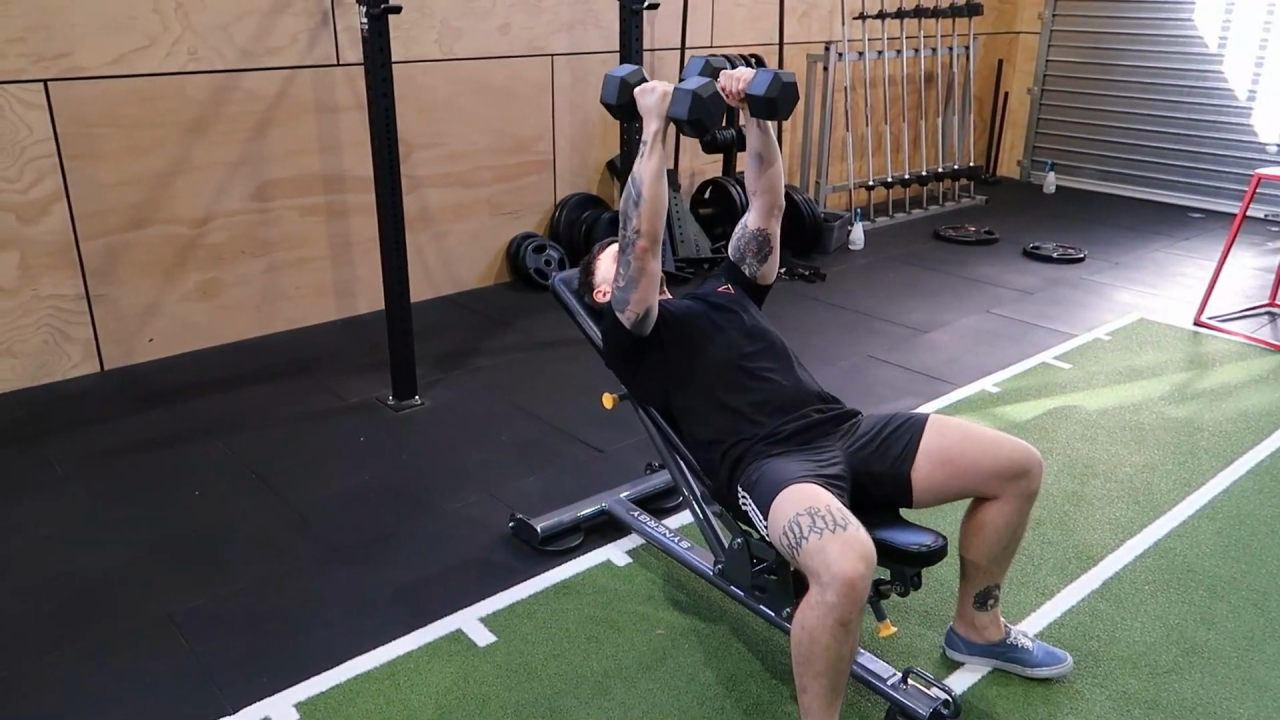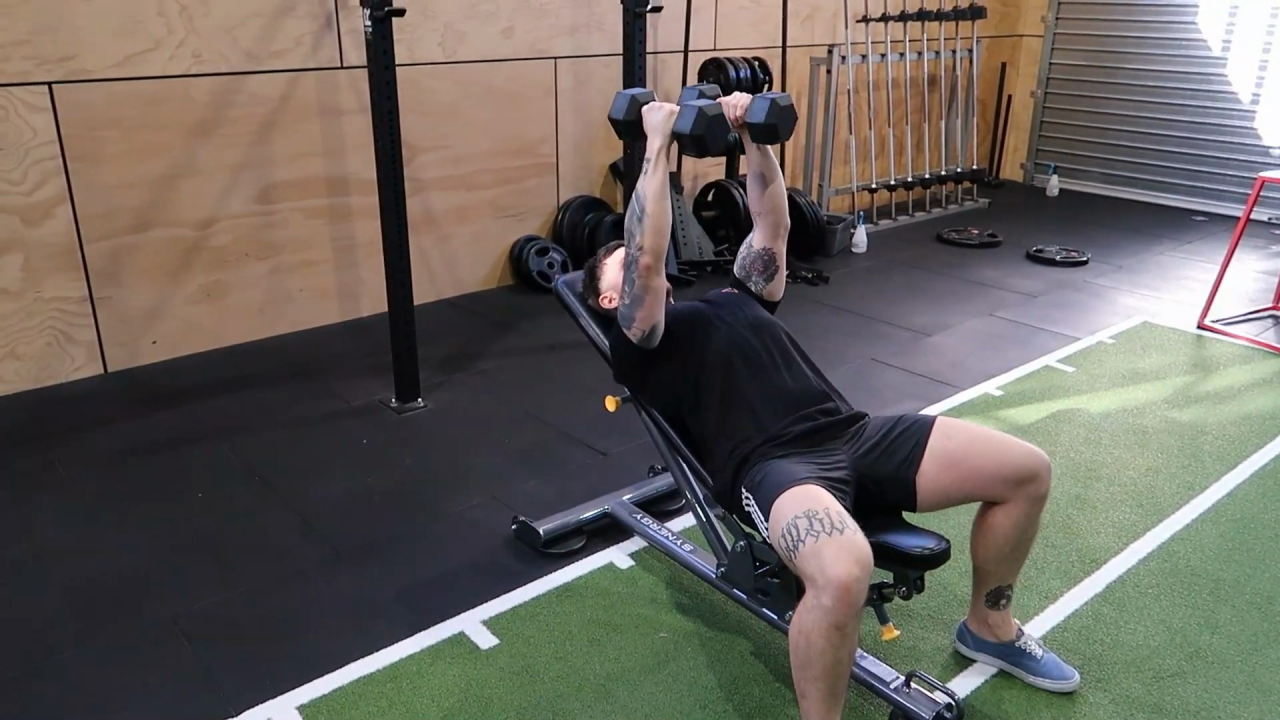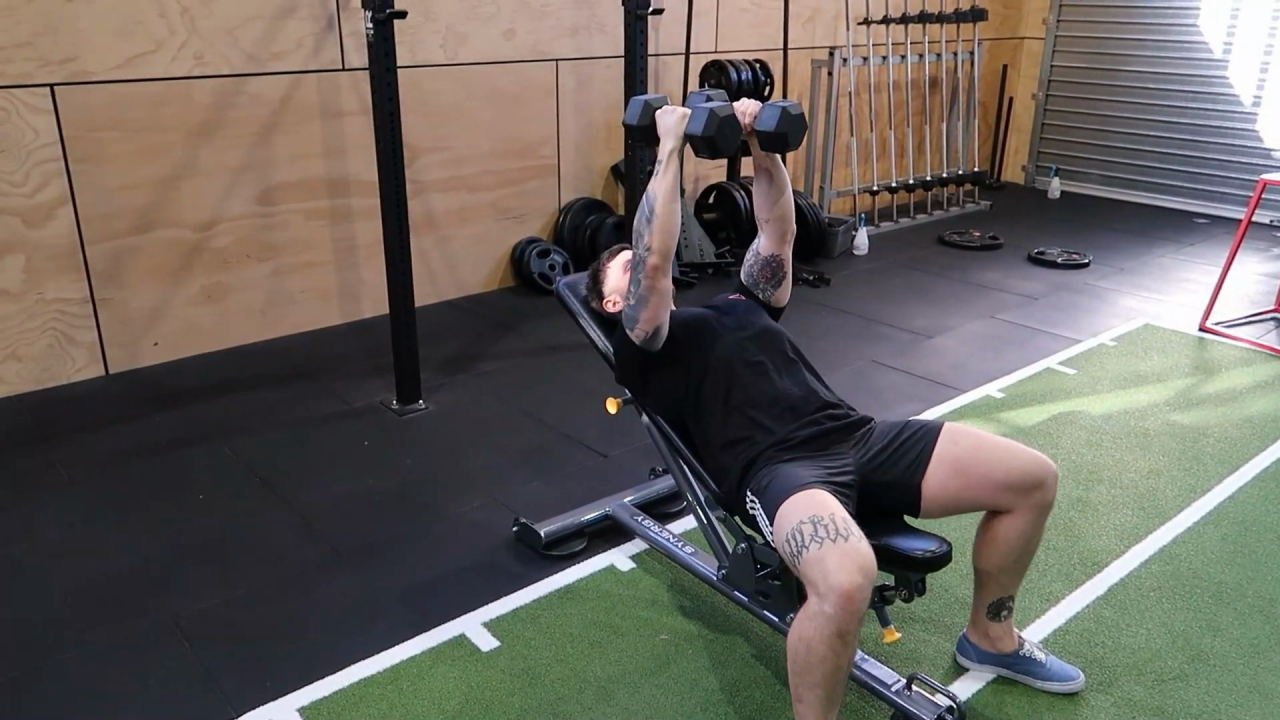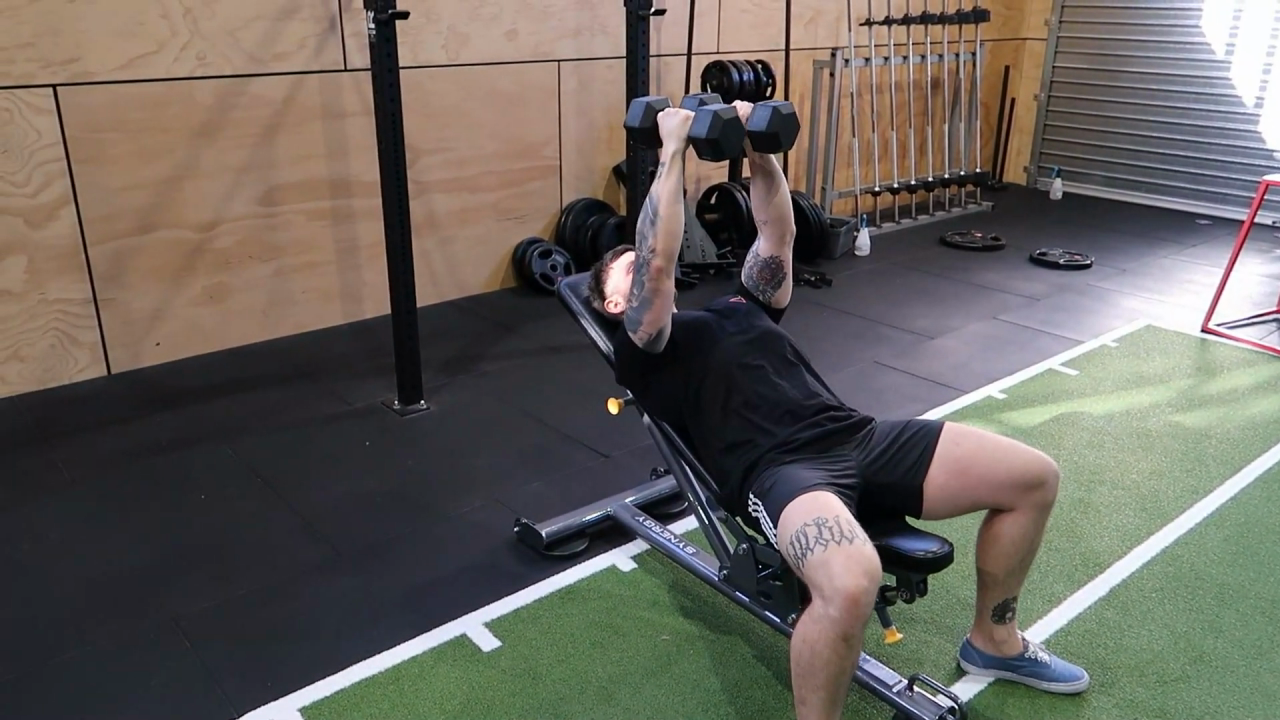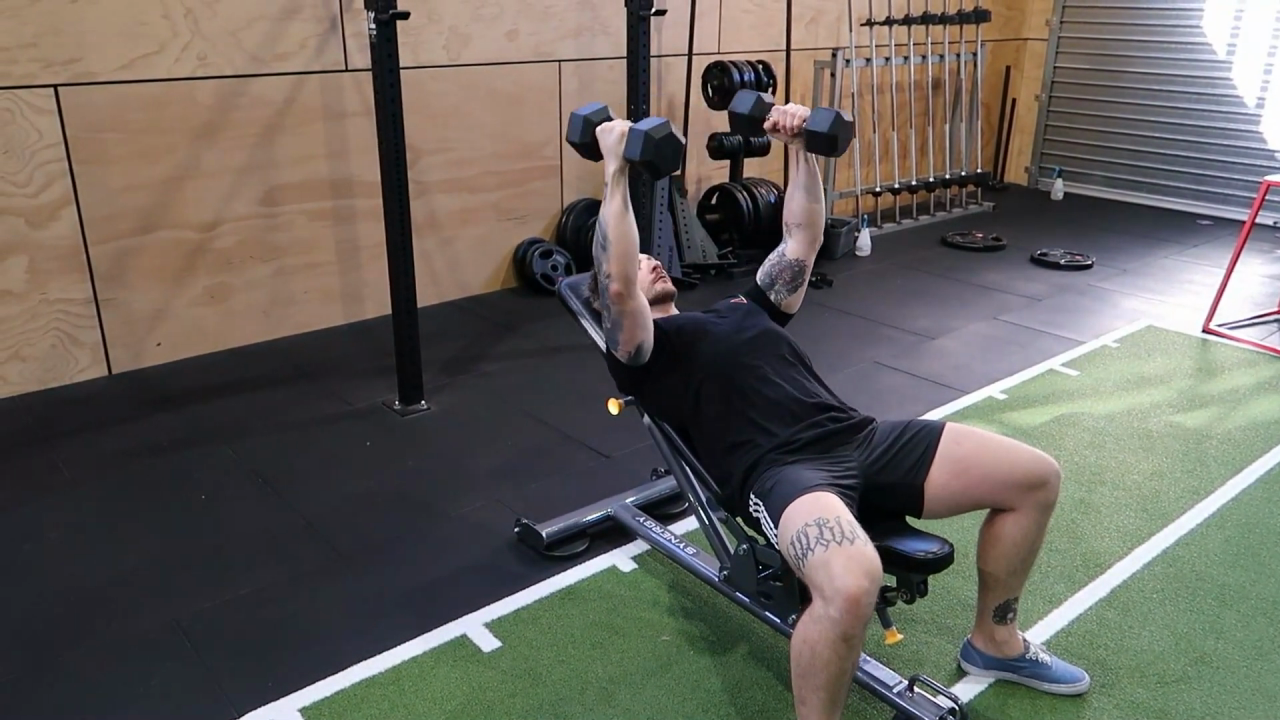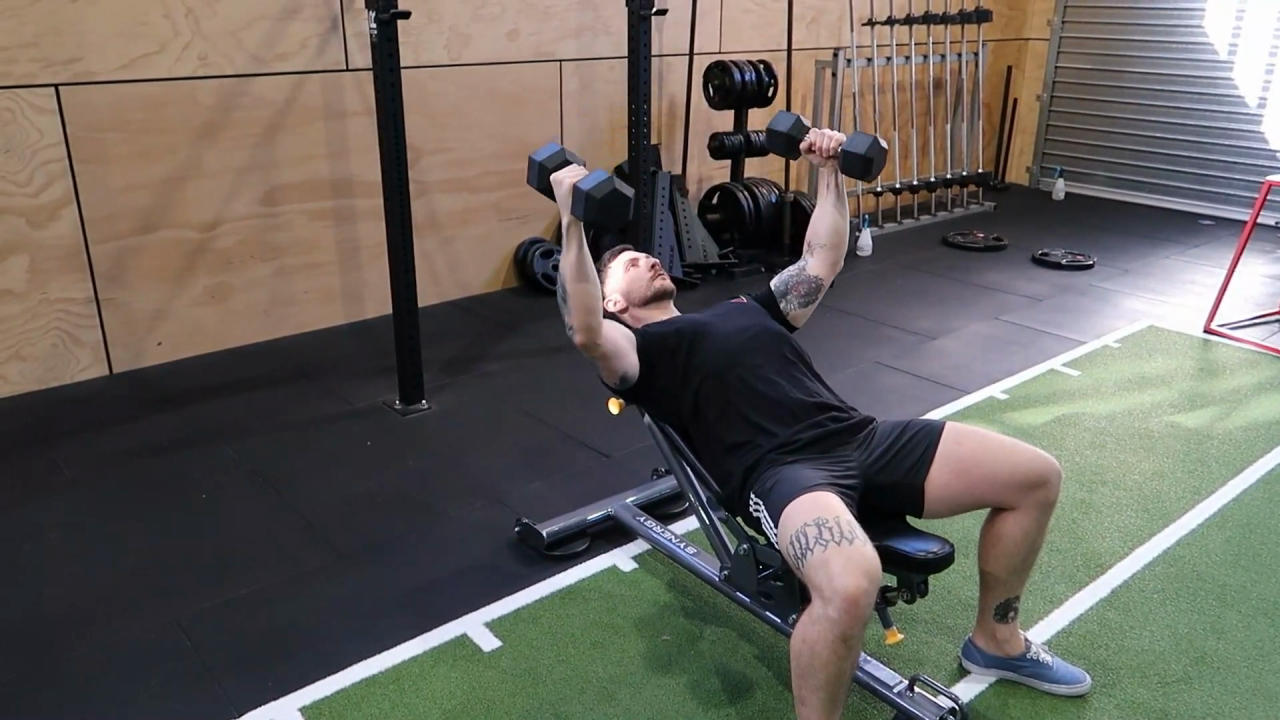
dt=0.4s
person 1, frame 1
left shoulder: (724, 289)
right shoulder: (631, 336)
left elbow: (767, 204)
right elbow: (644, 238)
left wrist: (753, 111)
right wrist: (654, 126)
left hip: (843, 432)
right hip: (765, 463)
left knee: (1018, 467)
right knee: (847, 568)
left ankle: (977, 628)
person 1, frame 2
left shoulder: (733, 296)
right shoulder: (639, 342)
left elbow: (773, 225)
right elbow: (646, 260)
left wrist: (752, 135)
right wrist: (658, 145)
left hip: (850, 434)
right hip: (772, 464)
left knee: (1027, 470)
right knee: (841, 574)
left ankle: (989, 628)
person 1, frame 3
left shoulder: (740, 302)
right shoulder: (643, 344)
left elbow: (779, 231)
right elbow: (656, 257)
left wrist: (760, 143)
right wrist: (670, 147)
left hip: (855, 437)
right hip: (777, 468)
left knee: (1033, 479)
right knee: (845, 581)
left ankle: (990, 637)
person 1, frame 4
left shoulder: (740, 305)
right shoulder: (644, 347)
left elbow: (777, 233)
right elbow: (658, 257)
left wrist: (754, 145)
right wrist: (673, 150)
left hip: (856, 439)
right hip: (777, 470)
left knee: (1035, 477)
right knee: (849, 584)
left ankle: (993, 640)
person 1, frame 5
left shoulder: (743, 305)
right shoulder: (640, 348)
left elbow: (803, 238)
right elbow: (615, 288)
left wrist: (797, 146)
right wrist: (616, 172)
left hip: (858, 439)
right hip: (779, 471)
left knee: (1037, 477)
right knee: (851, 584)
left ankle: (994, 641)
person 1, frame 6
left shoulder: (746, 306)
right shoulder: (640, 348)
left elbow: (822, 263)
right elbow: (587, 334)
left wrist: (829, 172)
right wrist: (573, 219)
left hip: (859, 439)
right hip: (781, 471)
left knee: (1037, 476)
right knee: (848, 587)
left ankle: (996, 640)
